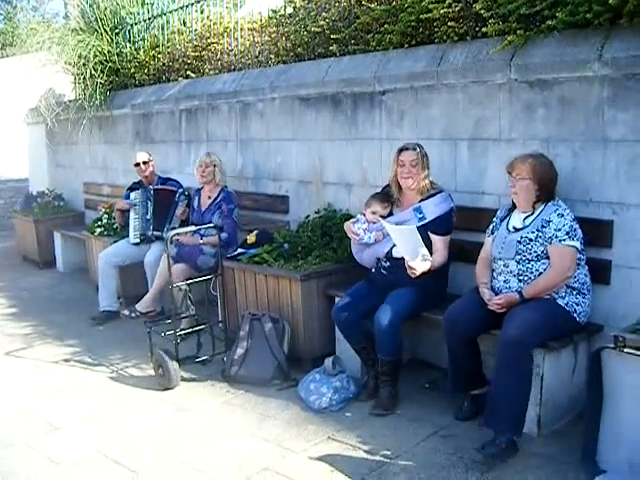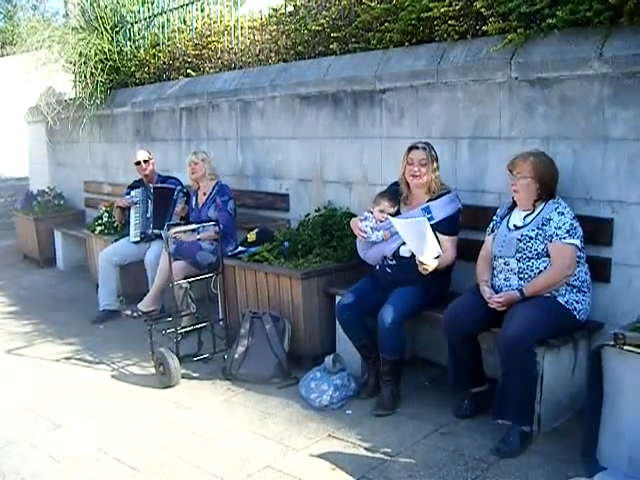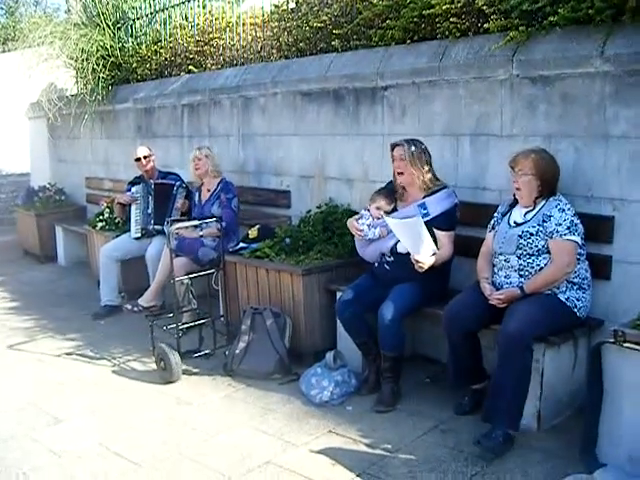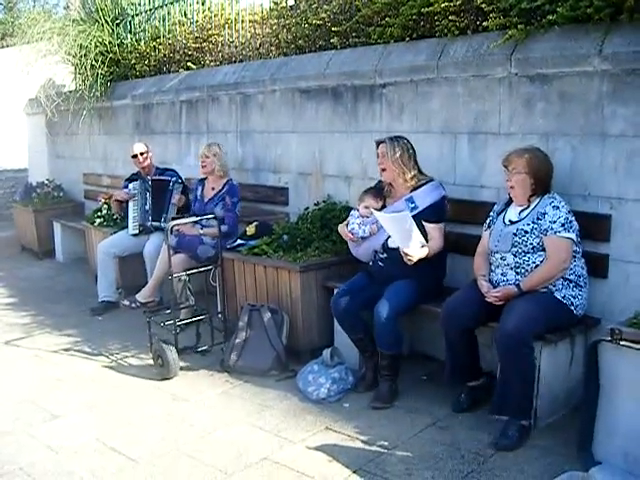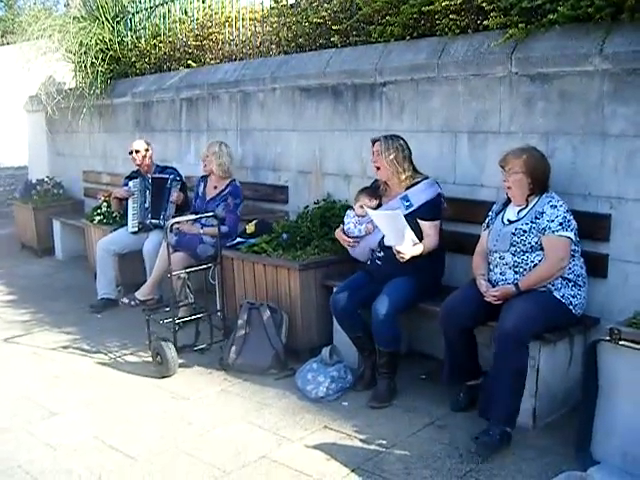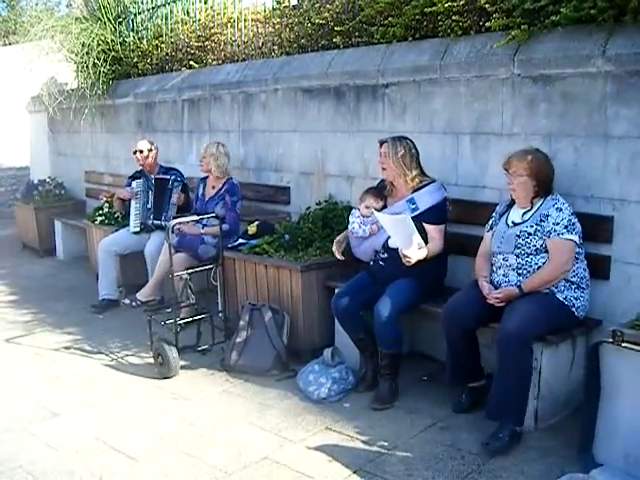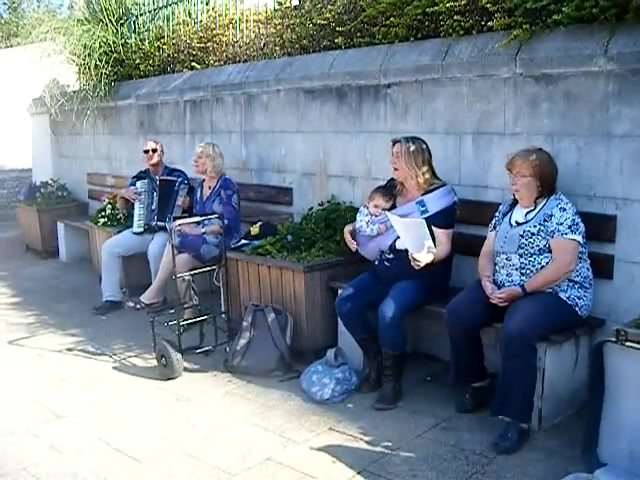
dt=0.4s
person 1, frame 1
left shoulder: (558, 216)
right shoulder: (504, 214)
left elbow: (562, 272)
right elbow: (485, 257)
left wrist: (518, 296)
right wrist: (484, 288)
left hip: (552, 300)
right hip: (500, 295)
left knee: (514, 338)
right knee: (455, 320)
left ankle: (505, 433)
right ankle: (477, 389)
person 1, frame 2
left shoulder: (558, 215)
right shoulder: (504, 212)
left elbow: (563, 270)
right elbow: (485, 256)
left wrist: (519, 294)
right wrist: (485, 286)
left hip: (553, 298)
right hip: (501, 294)
left knee: (514, 336)
right knee: (455, 318)
left ankle: (521, 425)
right ankle: (477, 388)
person 1, frame 3
left shoulder: (559, 211)
right shoulder: (506, 209)
left elbow: (563, 266)
right elbow: (486, 252)
left wrist: (519, 291)
right wrist: (485, 282)
left hip: (552, 295)
right hip: (501, 290)
left knee: (514, 332)
right knee: (455, 314)
left ankle: (504, 426)
right ankle: (477, 384)
person 1, frame 4
left shoulder: (553, 209)
right shoulder: (501, 208)
left elbow: (559, 263)
right elbow: (482, 252)
left wrist: (517, 289)
right wrist: (483, 280)
left hip: (550, 293)
right hip: (499, 288)
left knee: (512, 331)
right knee: (453, 312)
left ankle: (519, 418)
right ankle: (474, 381)
person 1, frame 5
left shoulder: (552, 208)
right shoulder: (500, 208)
left elbow: (557, 262)
right elbow: (481, 251)
left wrist: (515, 288)
right wrist: (482, 280)
left hip: (549, 292)
right hip: (497, 287)
left knee: (510, 330)
right knee: (452, 310)
left ankle: (501, 423)
right ankle: (473, 380)
person 1, frame 6
left shoulder: (557, 211)
right shoulder: (503, 209)
left elbow: (561, 265)
right elbow: (484, 252)
left wrist: (518, 290)
right wrist: (484, 281)
left hip: (552, 294)
right hip: (500, 289)
left knee: (513, 331)
right knee: (454, 312)
left ankle: (510, 423)
right ankle: (474, 382)
person 1, frame 7
left shoulder: (560, 210)
right shoulder: (506, 209)
left elbow: (564, 265)
right elbow: (487, 252)
left wrist: (521, 290)
right wrist: (487, 281)
left hip: (554, 294)
right hip: (503, 288)
left knee: (516, 331)
right knee: (457, 312)
left ankle: (518, 419)
right ankle: (478, 382)
person 2, frame 1
left shoulder: (436, 203)
right shoulder: (387, 195)
left elbow: (441, 252)
left wrist: (425, 266)
right wrist: (351, 225)
left hip: (419, 283)
right hip: (382, 277)
left knee: (384, 320)
right knee: (342, 312)
left ankle: (388, 387)
right ankle: (373, 371)
person 2, frame 2
left shoulder: (444, 204)
right shoulder: (395, 192)
left elbow: (450, 252)
left wrist: (435, 263)
right wrist: (356, 222)
left hip: (421, 281)
right hip: (384, 274)
left knee: (388, 317)
right knee: (345, 309)
left ankle: (390, 386)
right ankle: (374, 369)
person 2, frame 3
left shoulder: (439, 199)
right shoulder: (391, 190)
left elbow: (446, 248)
left wrist: (431, 260)
right wrist: (354, 222)
left hip: (421, 278)
right hip: (384, 271)
left knee: (388, 314)
right knee: (345, 305)
left ankle: (391, 382)
right ankle: (374, 365)
person 2, frame 4
left shoulder: (428, 193)
right shoulder: (381, 190)
left elbow: (437, 241)
left wrist: (421, 252)
right wrist: (344, 226)
left hip: (417, 274)
right hip: (380, 270)
left knee: (384, 312)
right knee: (340, 303)
left ankle: (388, 379)
right ankle: (371, 363)
person 2, frame 5
left shoulder: (423, 190)
right shoulder: (378, 189)
left elbow: (432, 239)
left wrist: (414, 250)
right wrist: (342, 231)
left hip: (415, 272)
right hip: (378, 268)
left knee: (382, 309)
right knee: (339, 301)
left ankle: (386, 378)
right ankle: (369, 361)
person 2, frame 6
left shoulder: (429, 193)
right shoulder: (383, 189)
left elbow: (437, 242)
left wrist: (420, 253)
right wrist: (343, 237)
left hip: (418, 274)
right hip: (381, 269)
left knee: (384, 311)
right knee: (341, 303)
left ankle: (388, 379)
right ankle: (371, 363)
person 2, frame 7
left shoulder: (438, 196)
right shoulder: (392, 188)
left elbow: (444, 245)
left wrist: (428, 257)
right wrist: (351, 228)
left hip: (421, 275)
right hip: (385, 269)
left knee: (388, 312)
right knee: (345, 303)
left ankle: (392, 380)
right ankle: (374, 363)
person 3, frame 1
left shoulder: (171, 185)
right shoulder: (133, 190)
left elbow: (188, 207)
right elbow: (120, 221)
left wrist: (184, 213)
right wrist: (118, 207)
left knee: (151, 260)
right knee: (105, 258)
right ankle: (109, 308)
person 3, frame 2
left shoulder: (171, 183)
right shoulder: (134, 188)
right elbow: (120, 219)
left wrist: (184, 211)
right wrist: (118, 205)
left knee: (152, 258)
right knee: (105, 256)
right ankle: (109, 307)
person 3, frame 3
left shoulder: (172, 179)
right shoulder: (134, 184)
left elbow: (189, 203)
right elbow: (120, 214)
left wrist: (184, 206)
right wrist: (119, 200)
left knee: (153, 254)
right knee: (107, 252)
right ankle: (110, 302)
person 3, frame 4
left shoulder: (169, 175)
right shoulder: (131, 181)
left elbow: (187, 202)
left wrist: (181, 201)
right wrist: (116, 197)
left hip: (163, 229)
left knee: (150, 250)
right knee: (104, 248)
right ankle: (108, 297)
person 3, frame 5
left shoulder: (169, 173)
right shoulder: (131, 179)
left elbow: (185, 202)
right elbow: (118, 209)
left wrist: (180, 199)
right wrist: (115, 195)
left hip: (162, 227)
left knee: (149, 248)
right knee: (103, 245)
right ankle: (108, 295)
person 3, frame 6
left shoulder: (173, 175)
right shoulder: (135, 179)
left elbow: (187, 203)
right elbow: (120, 208)
left wrist: (181, 200)
right wrist: (118, 195)
left hip: (164, 228)
left knee: (151, 250)
right knee: (105, 246)
right ankle: (109, 296)
person 3, frame 7
left shoulder: (177, 176)
right shoulder: (139, 179)
left elbow: (192, 203)
right elbow: (122, 207)
left wrist: (186, 203)
right wrist: (122, 194)
left hip: (167, 229)
left knee: (155, 250)
right knee: (109, 247)
right ankle: (112, 298)
person 4, frame 1
left shoulder: (227, 196)
right shoulder: (197, 194)
left elbow: (229, 236)
left wrist: (198, 240)
right wrist: (185, 237)
left hip: (218, 252)
right hip: (197, 248)
left knee: (170, 253)
right knee: (177, 269)
left ankle: (149, 302)
right ankle: (185, 319)
person 4, frame 2
left shoulder: (222, 190)
right shoulder: (194, 195)
left elbow: (225, 228)
right elbow: (192, 226)
left wrist: (195, 237)
right wrist: (184, 235)
left hip: (219, 248)
right hip: (198, 247)
left knee: (169, 250)
right knee: (177, 267)
left ankle: (151, 301)
person 4, frame 3
left shoulder: (226, 187)
right shoulder: (197, 191)
left elbow: (228, 225)
right elbow: (195, 222)
left wrist: (198, 233)
right wrist: (186, 231)
left hip: (220, 245)
right hip: (200, 242)
left knee: (171, 246)
right knee: (179, 264)
left ankle: (152, 296)
person 4, frame 4
left shoulder: (230, 189)
right shoulder: (199, 185)
left elbow: (230, 227)
right elbow: (193, 216)
left wrist: (198, 231)
right wrist: (186, 226)
left hip: (217, 243)
right hip: (198, 238)
left knee: (171, 242)
right knee: (177, 260)
left ankle: (149, 292)
person 4, frame 5
left shoulder: (233, 189)
right shoulder: (202, 181)
left elbow: (230, 229)
right elbow: (193, 212)
left wrist: (198, 230)
right wrist: (186, 224)
left hip: (216, 242)
right hip: (196, 236)
left knee: (171, 240)
right knee: (176, 258)
left ankle: (148, 290)
person 4, frame 6
left shoulder: (230, 187)
right shoulder: (202, 183)
left elbow: (232, 227)
left wrist: (200, 230)
right wrist: (188, 225)
left hip: (218, 241)
right hip: (199, 237)
left knee: (172, 242)
right knee: (178, 259)
left ankle: (150, 291)
person 4, frame 7
left shoulder: (225, 184)
right shoulder: (200, 186)
left elbow: (230, 223)
left wrist: (200, 230)
right wrist: (189, 227)
left hip: (222, 241)
right hip: (202, 239)
left knee: (174, 243)
right knee: (181, 260)
left ankle: (154, 293)
right ankle: (188, 309)
